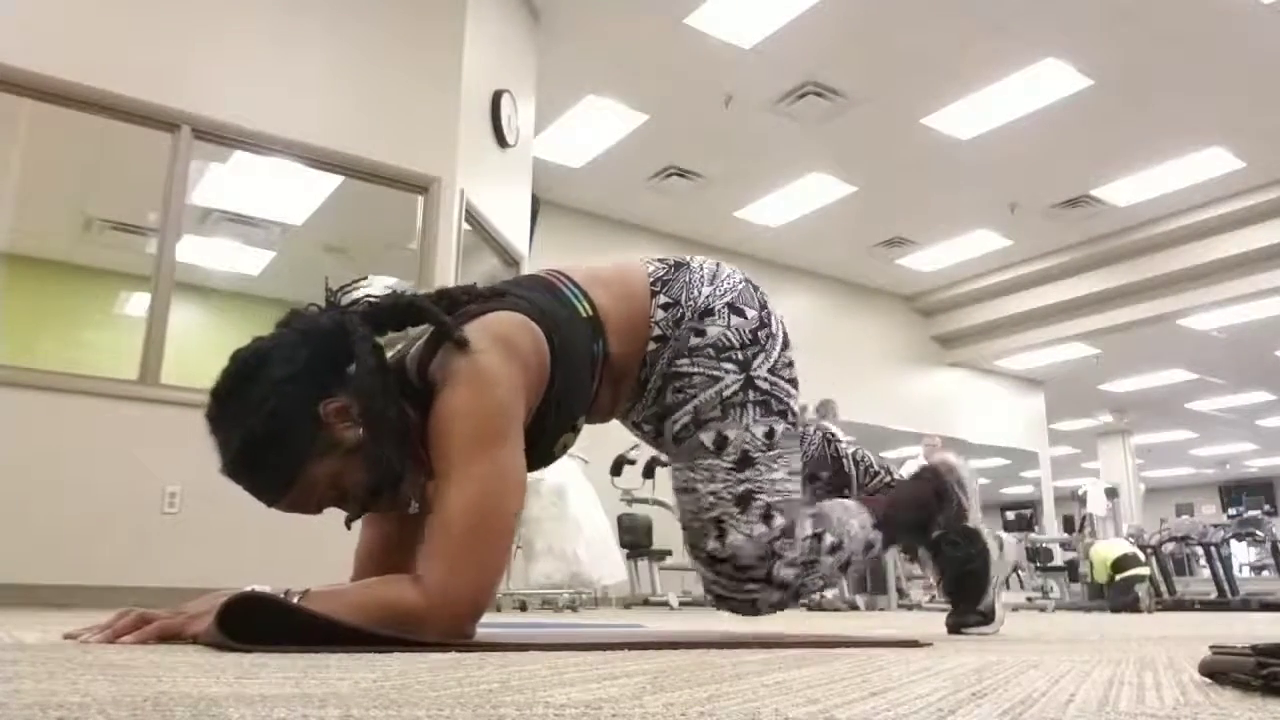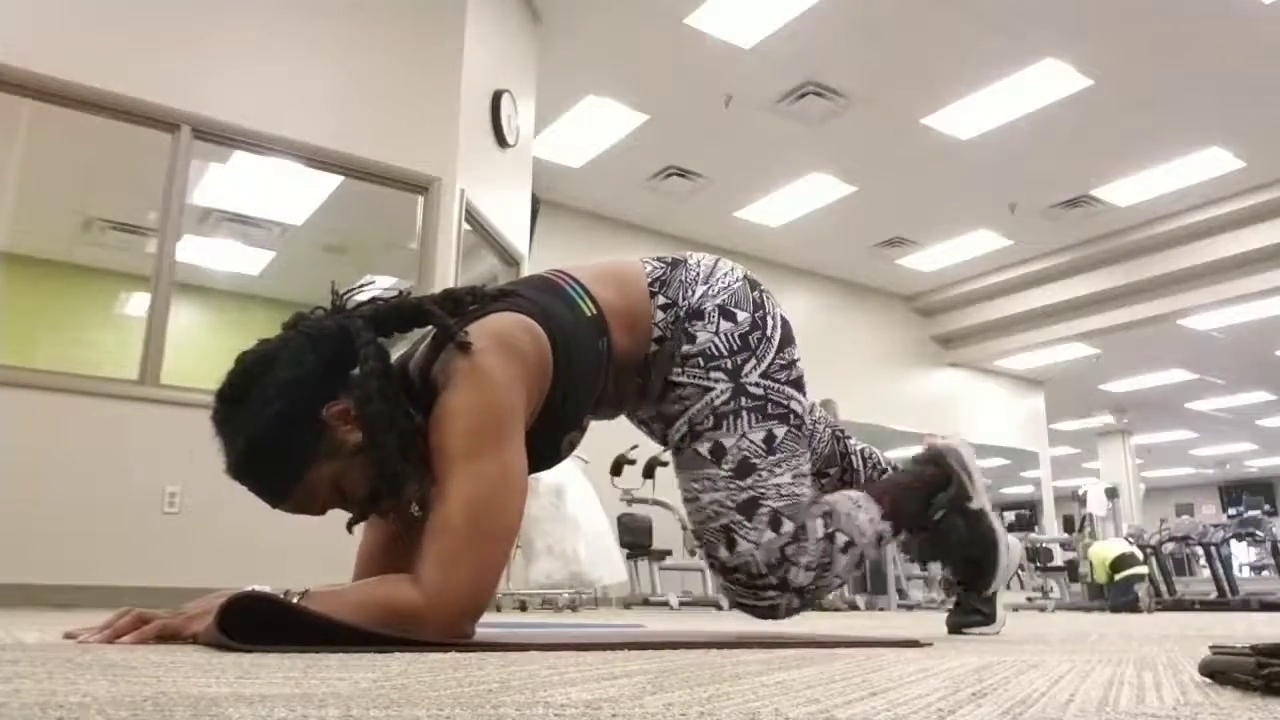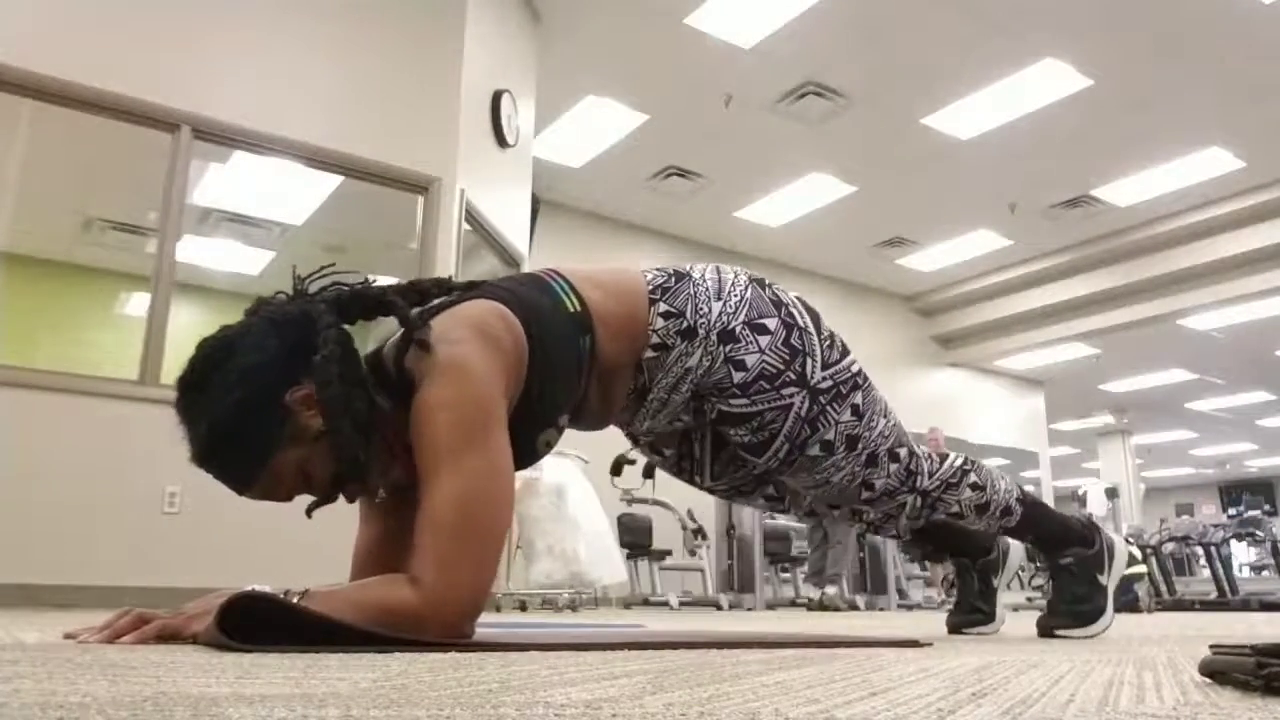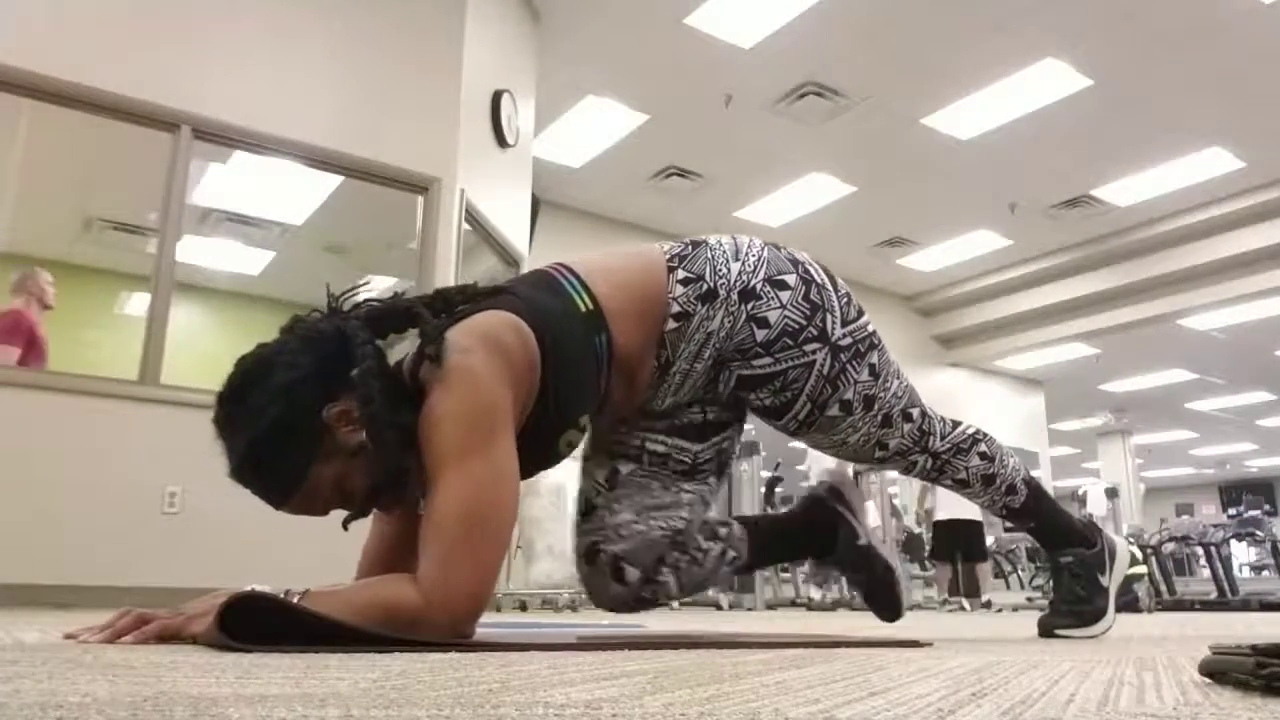
dt=0.4s
person 1, frame 1
left shoulder: (471, 383)
right shoulder: (394, 405)
left elbow: (443, 607)
right elbow: (378, 584)
left hip: (709, 318)
right hip: (655, 373)
left knee: (758, 563)
right knee: (811, 480)
left ankle: (928, 502)
right ankle: (963, 555)
person 1, frame 2
left shoulder: (474, 382)
right shoulder: (401, 406)
left elbow: (444, 607)
right elbow: (378, 586)
left hip: (712, 319)
right hip: (657, 369)
left knee: (773, 565)
right knee: (817, 475)
left ankle: (937, 484)
right ankle: (969, 545)
person 1, frame 3
left shoulder: (450, 373)
right shoulder: (390, 405)
left elbow: (443, 604)
right elbow: (381, 585)
right wrist: (240, 608)
left hip: (735, 341)
right hip: (670, 405)
left knee: (899, 475)
right knee: (827, 495)
left ankle: (1081, 544)
right ankle: (977, 553)
person 1, frame 4
left shoulder: (464, 381)
right shoulder: (405, 405)
left elbow: (446, 604)
right elbow: (391, 583)
left hip: (750, 305)
right hip: (673, 383)
left knee: (913, 441)
right knee: (619, 569)
left ankle: (1082, 544)
right ankle: (814, 532)
